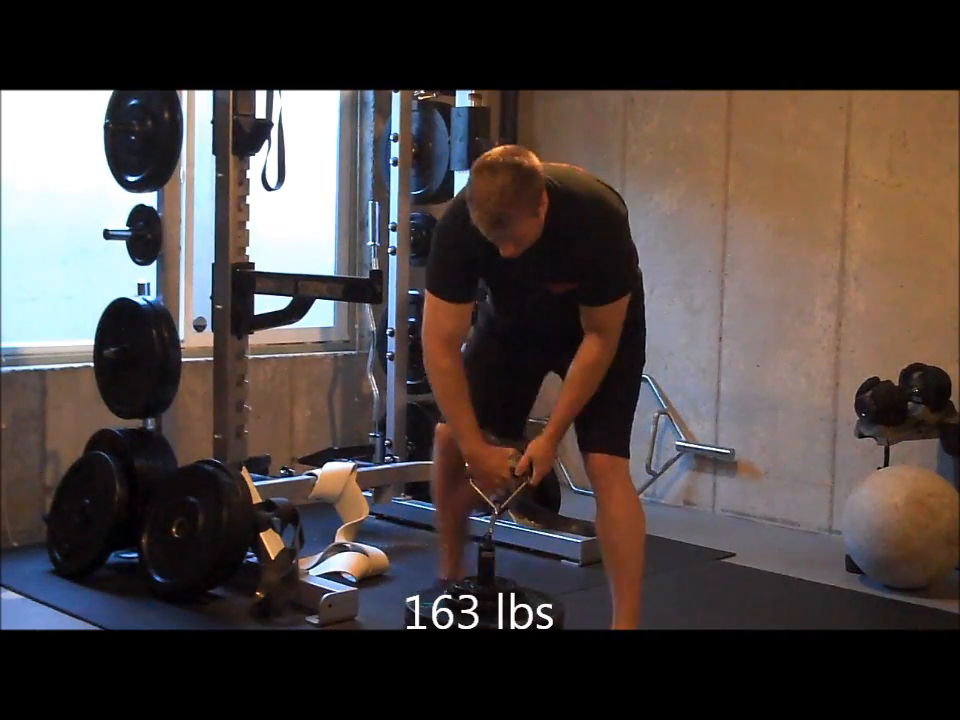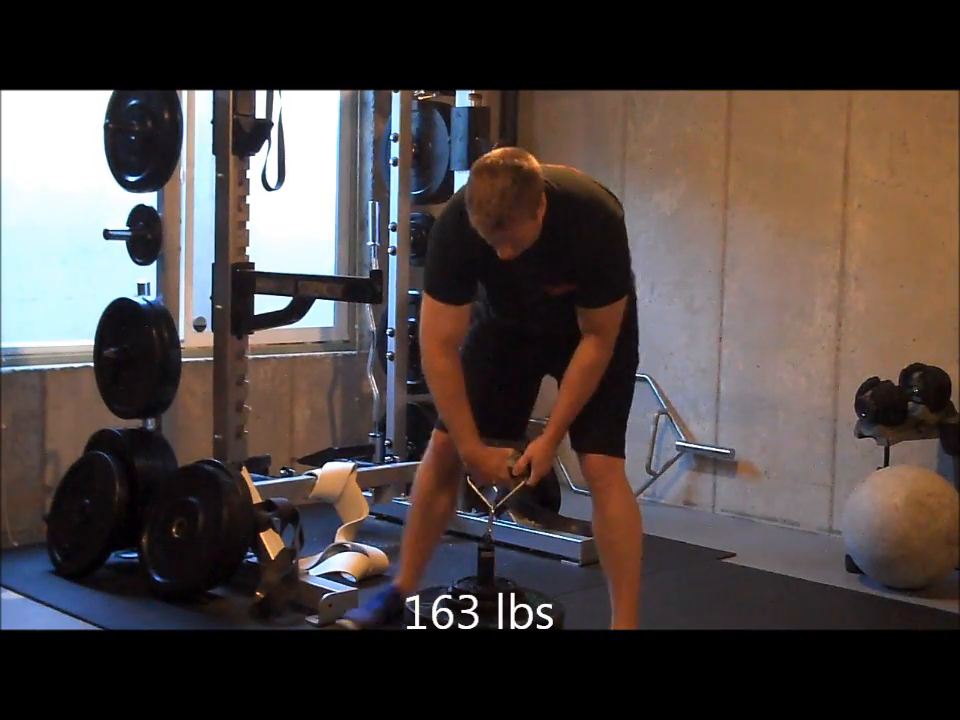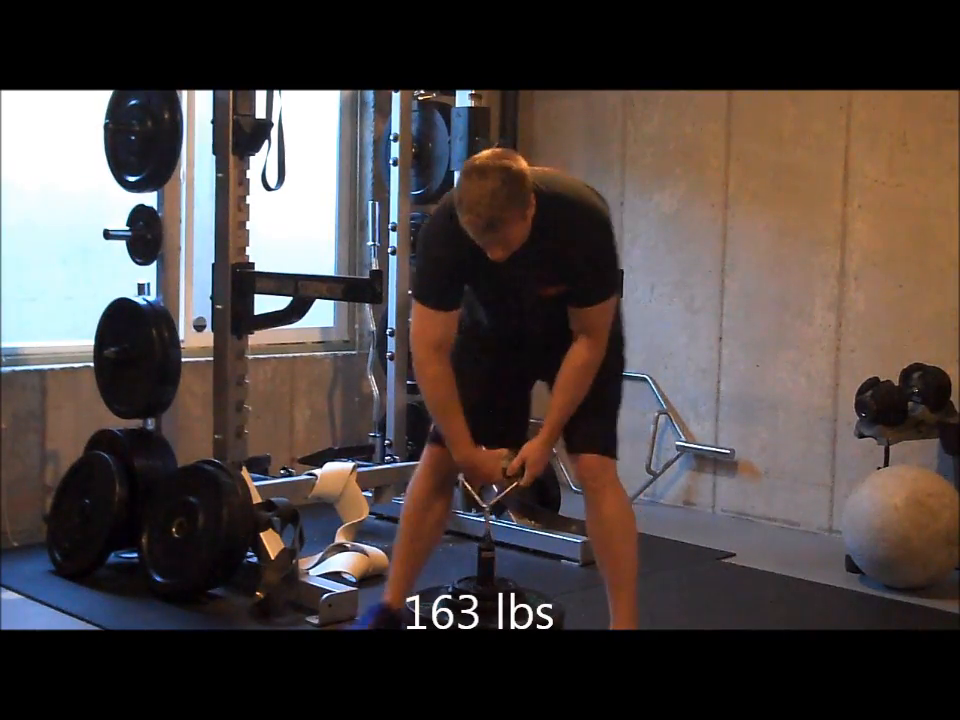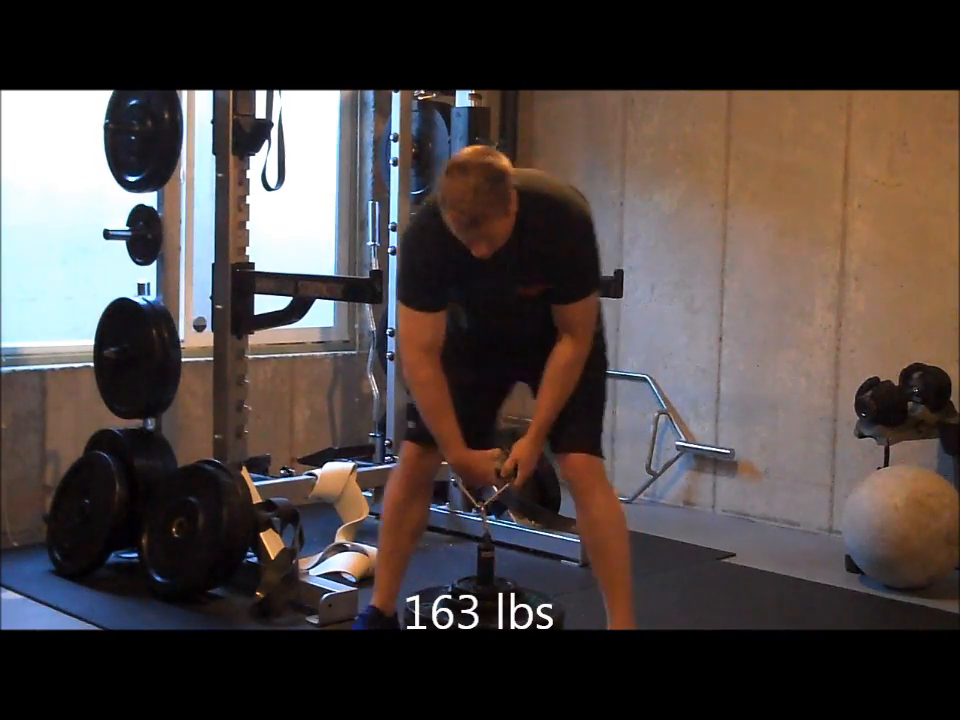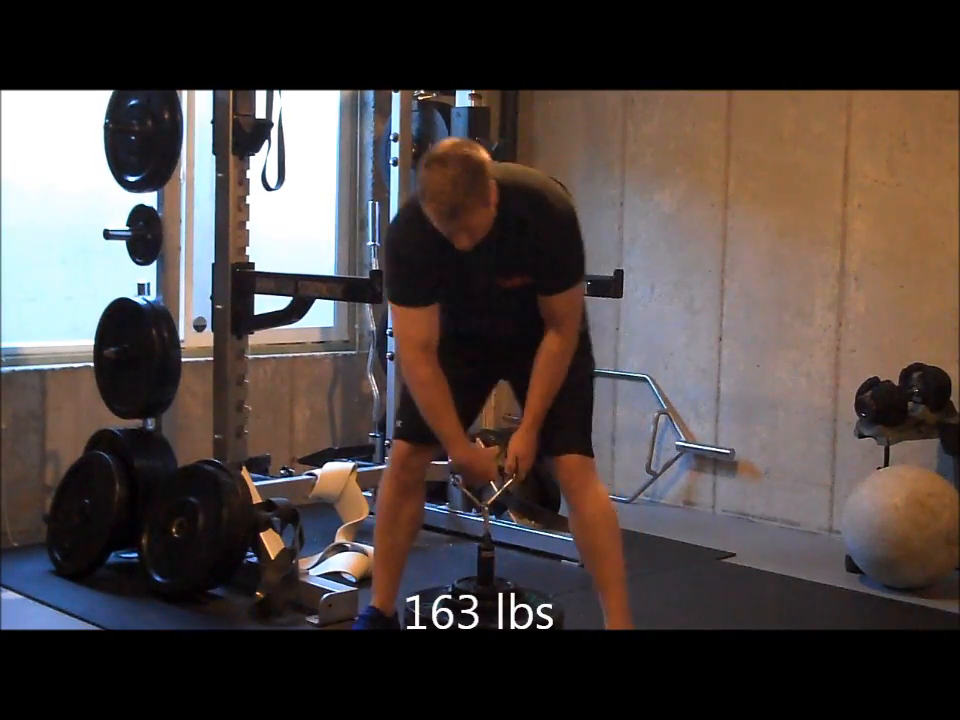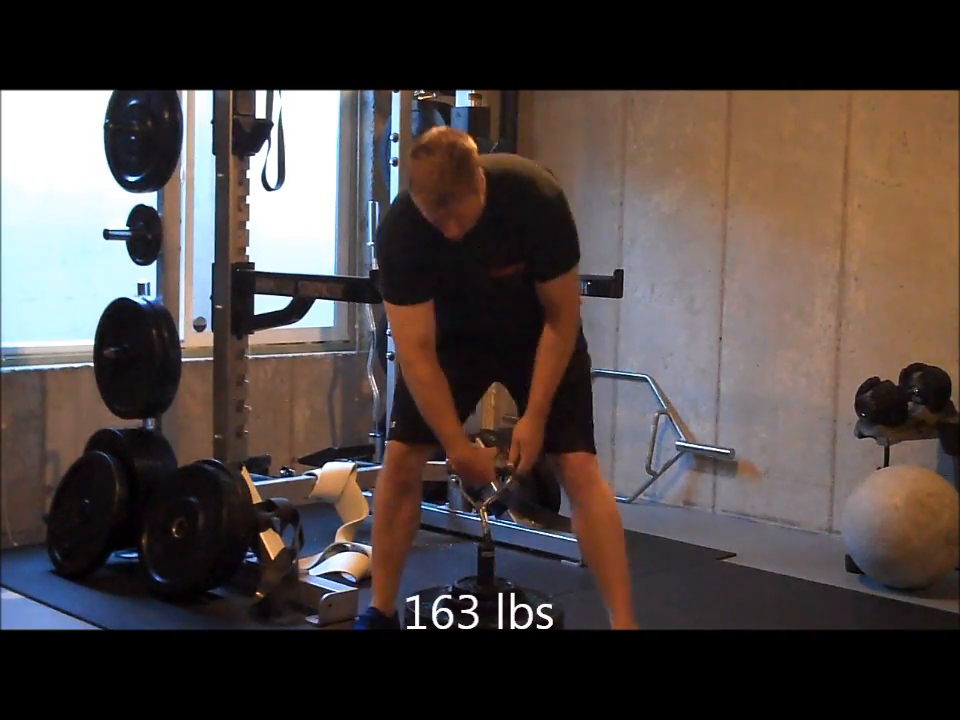
dt=0.1s
person 1, frame 1
left shoulder: (601, 220)
right shoulder: (459, 226)
left elbow: (601, 336)
right elbow: (441, 345)
left wrist: (552, 437)
right wrist: (474, 445)
left hip: (603, 321)
right hip: (514, 320)
left knee: (605, 466)
right knee: (450, 442)
left ankle: (627, 623)
right ankle: (451, 583)
person 1, frame 2
left shoulder: (594, 220)
right shoulder: (455, 225)
left elbow: (598, 338)
right elbow: (439, 346)
left wrist: (550, 437)
right wrist: (471, 448)
left hip: (590, 325)
right hip: (505, 321)
left knee: (601, 468)
right knee: (446, 449)
left ankle: (625, 623)
right ankle: (400, 595)
person 1, frame 3
left shoulder: (580, 219)
right shoulder: (444, 233)
left elbow: (590, 339)
right elbow: (432, 352)
left wrist: (546, 436)
right wrist: (465, 451)
left hip: (579, 331)
right hip: (495, 331)
left knee: (594, 469)
right knee: (438, 458)
left ankle: (624, 624)
right ankle: (390, 609)
person 1, frame 4
left shoulder: (562, 218)
right shoulder: (426, 233)
left elbow: (575, 336)
right elbow: (420, 353)
left wrist: (534, 436)
right wrist: (457, 452)
left hip: (559, 334)
right hip: (473, 335)
left knee: (582, 468)
right knee: (415, 457)
left ankle: (623, 624)
right ankle: (380, 612)
person 1, frame 5
left shoulder: (544, 209)
right shoulder: (409, 233)
left elbow: (563, 327)
right elbow: (417, 351)
left wrist: (530, 428)
right wrist: (458, 447)
left hip: (540, 336)
right hip: (460, 334)
left knee: (573, 468)
right knee: (406, 458)
left ankle: (619, 623)
right ankle: (381, 612)
person 1, frame 6
left shoulder: (534, 197)
right shoulder: (400, 227)
left elbow: (562, 313)
right elbow: (415, 350)
left wrist: (535, 417)
right wrist: (457, 447)
left hip: (537, 332)
right hip: (452, 334)
left knee: (577, 465)
right knee: (401, 458)
left ankle: (624, 623)
right ankle: (381, 613)
